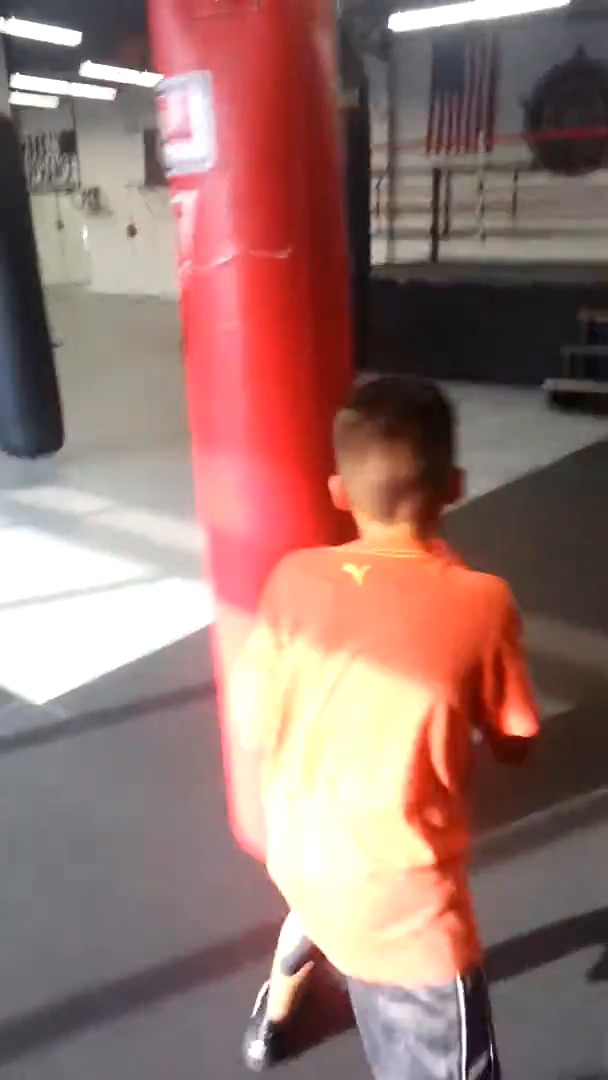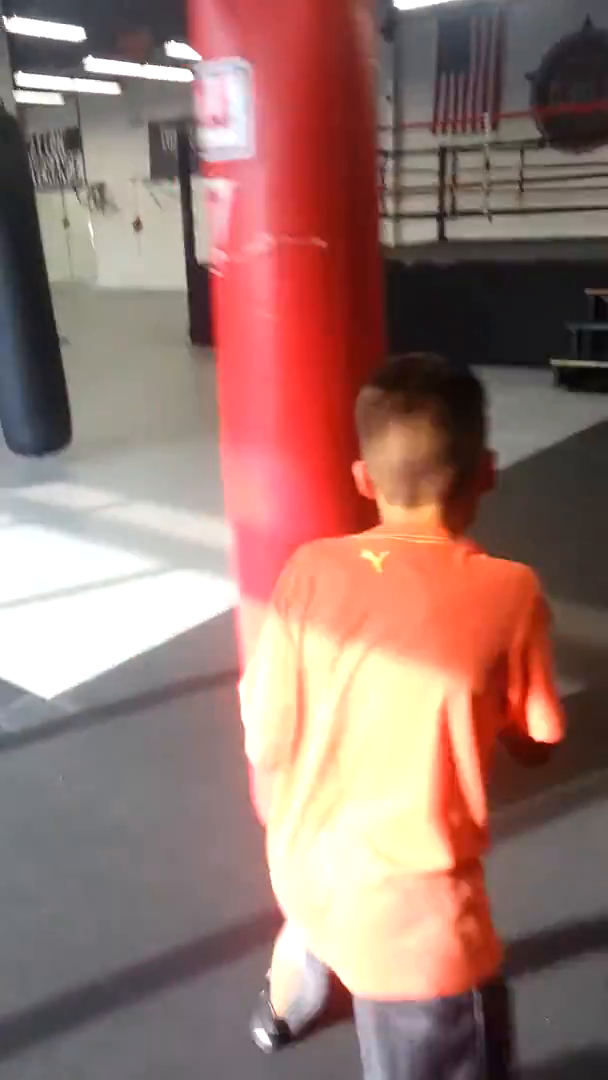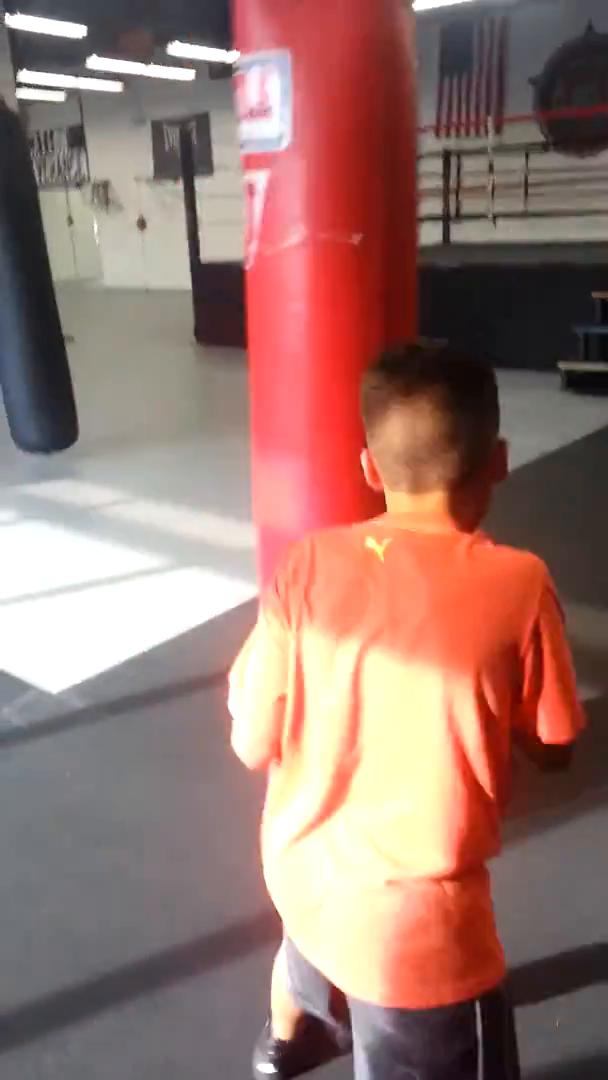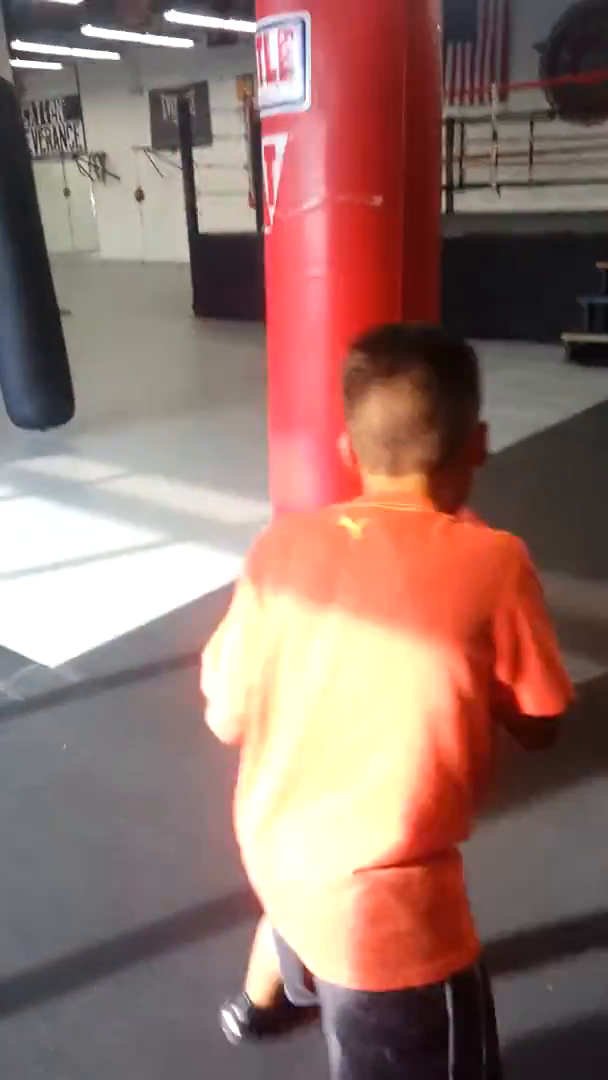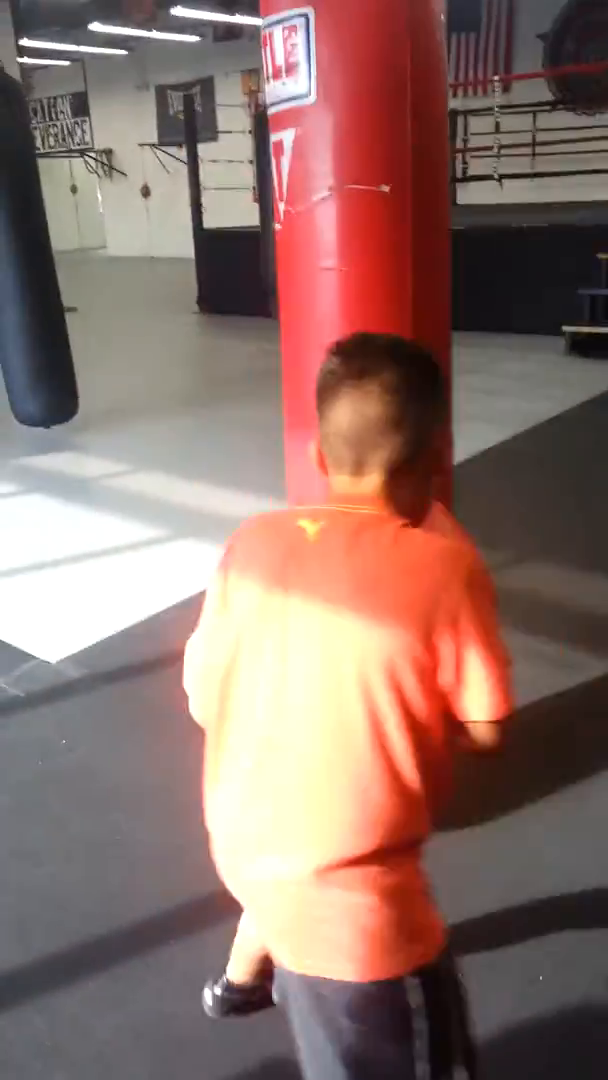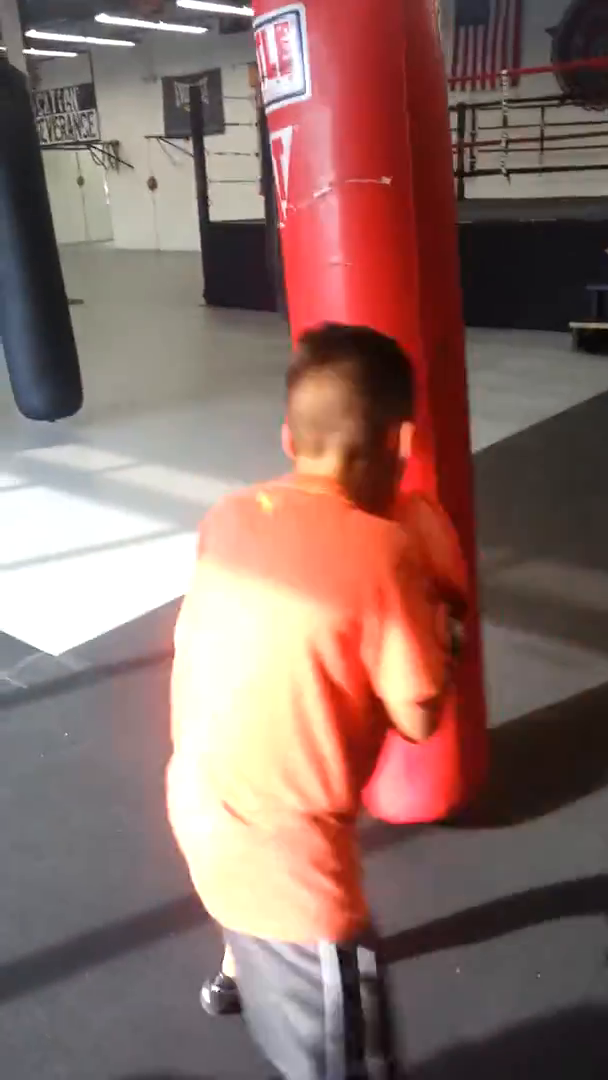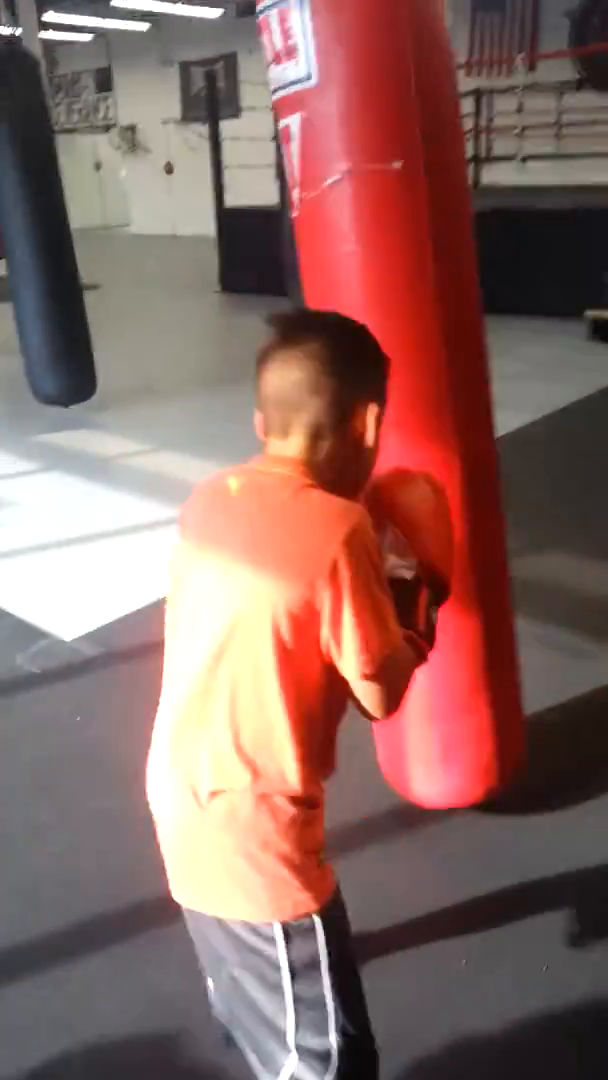
dt=0.1s
person 1, frame 1
left shoulder: (296, 582)
right shoulder: (484, 607)
left elbow: (256, 735)
right elbow: (515, 746)
left hip: (300, 855)
right hip: (404, 902)
left knee: (311, 916)
left ankle: (269, 1022)
person 1, frame 2
left shoulder: (310, 573)
right shoulder: (509, 593)
left elbow: (263, 746)
right elbow: (536, 746)
left hip: (307, 864)
right hip: (420, 916)
left knee: (314, 923)
left ankle: (280, 1010)
person 1, frame 3
left shoulder: (308, 564)
right shoulder: (519, 586)
left elbow: (253, 742)
right elbow: (553, 748)
left hip: (304, 869)
right hip: (420, 922)
left knee: (310, 940)
person 1, frame 4
left shoulder: (284, 546)
right shoulder: (496, 565)
left elbow: (229, 719)
right elbow: (540, 725)
left hip: (276, 848)
right hip: (389, 901)
left knee: (293, 918)
left ankle: (256, 1003)
person 1, frame 5
left shoulder: (252, 542)
right shoulder: (440, 566)
left elbow: (205, 702)
right elbow: (487, 727)
left hip: (246, 839)
right hip: (350, 897)
left knee: (278, 905)
left ankle: (245, 979)
person 1, frame 6
left shoulder: (229, 522)
right shoulder: (379, 550)
right elbow: (419, 717)
right wrist: (447, 638)
left hip: (204, 813)
right hip: (285, 852)
left ankle: (240, 973)
person 1, frame 7
left shoulder: (210, 500)
right shoulder: (336, 529)
right elbow: (380, 695)
right wrist: (415, 618)
left hip: (184, 792)
right hip: (246, 830)
left ankle: (236, 971)
